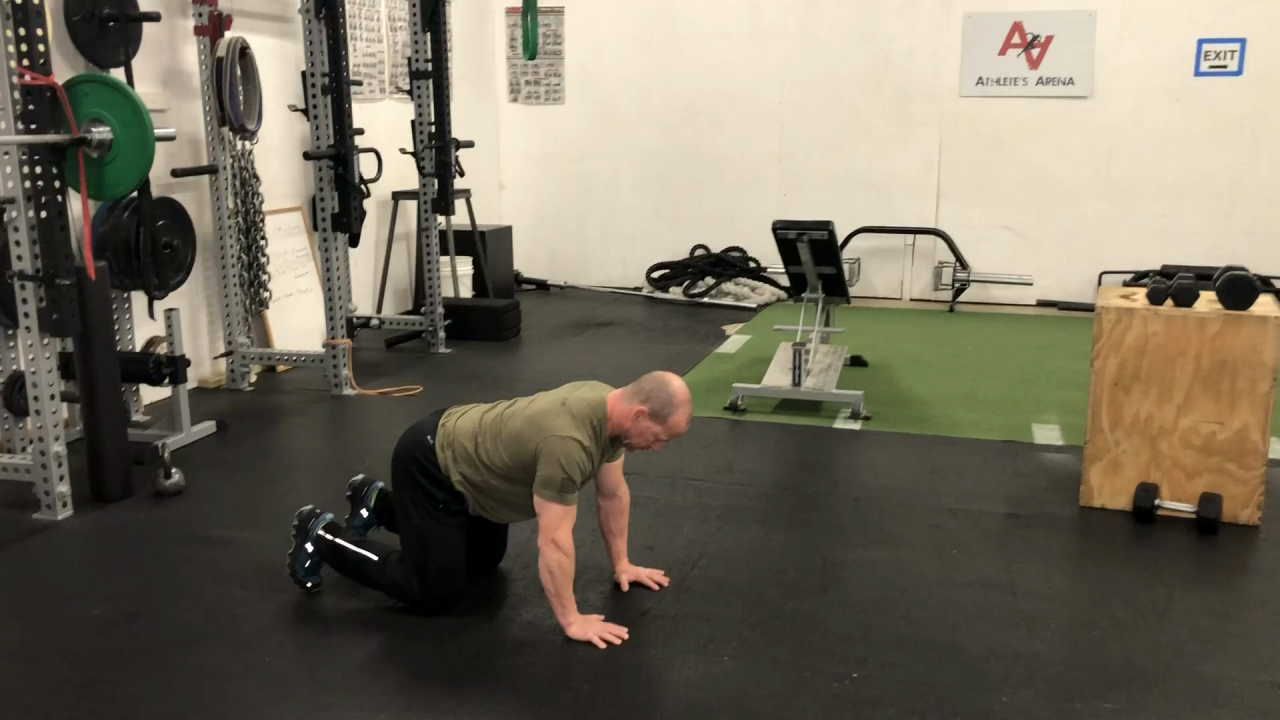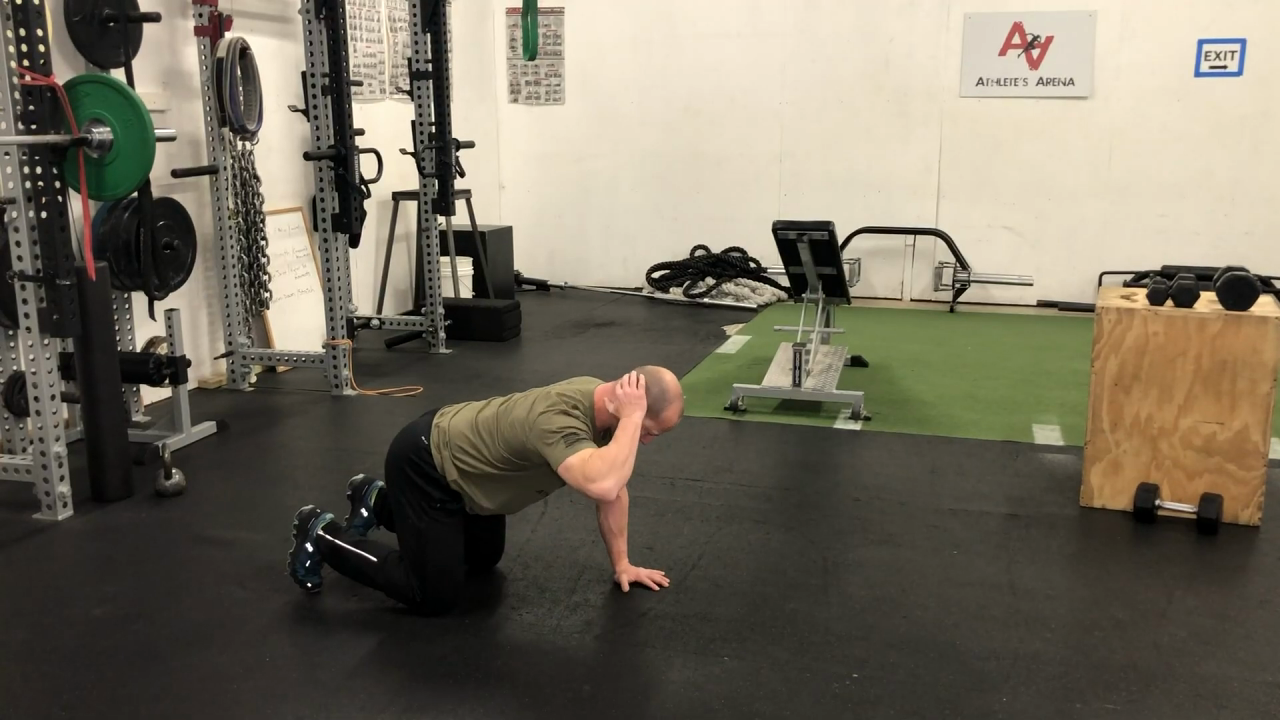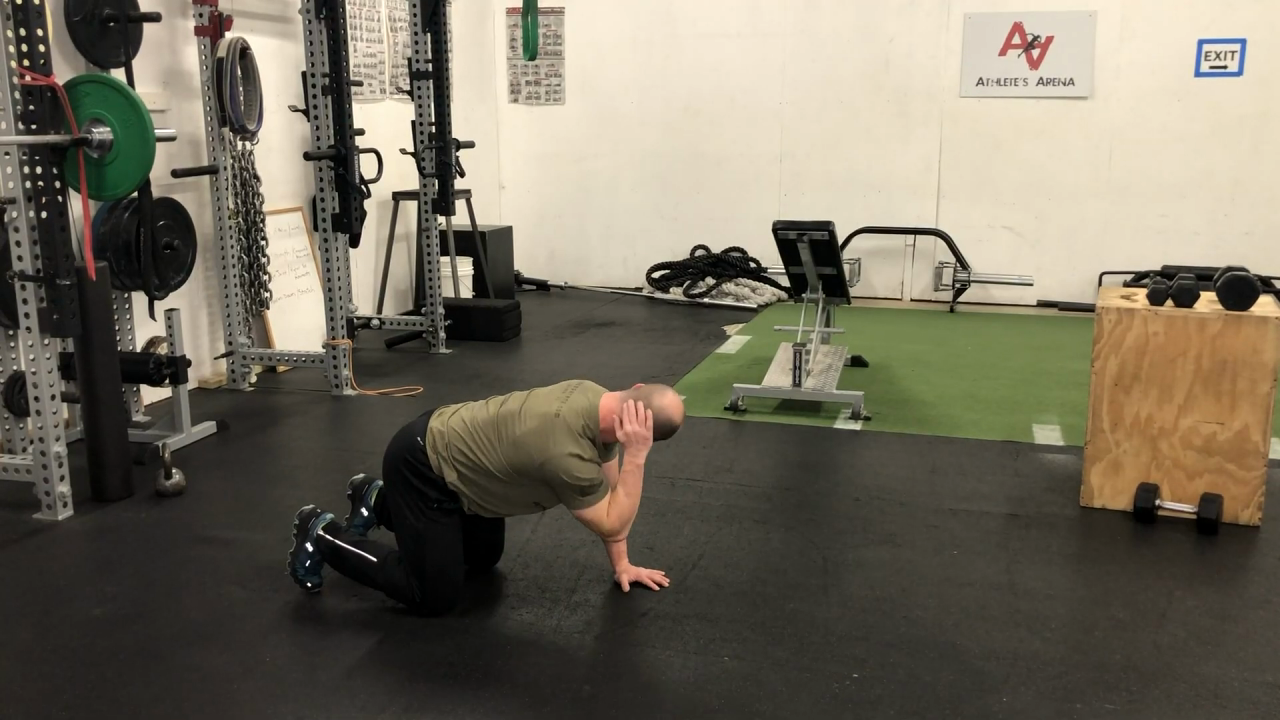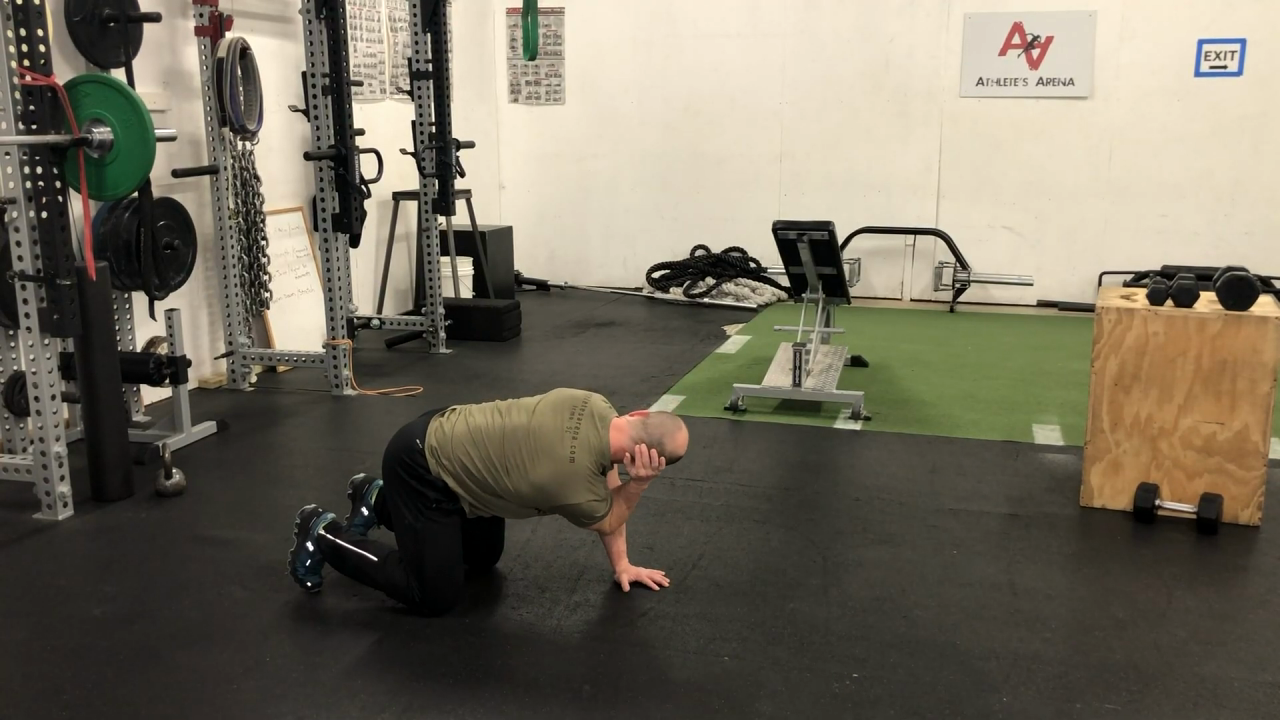
dt=1s
person 1, frame 1
left shoulder: (609, 406)
right shoulder: (568, 440)
left elbow: (612, 494)
right elbow: (554, 541)
left wrist: (622, 563)
right wrist: (571, 620)
left hip: (465, 454)
right hip: (430, 463)
left knee: (484, 562)
right knee: (435, 595)
left ankle: (378, 501)
right ankle: (324, 538)
person 1, frame 2
left shoulder: (602, 403)
right shoulder: (560, 420)
left elbow: (613, 490)
right elbow: (602, 486)
left wrist: (621, 563)
right wrist: (631, 418)
left hip: (459, 451)
right hip: (424, 461)
left knee: (483, 558)
right knee: (434, 595)
left ankle: (379, 501)
right ankle: (323, 538)
person 1, frame 3
left shoulder: (599, 401)
right shoulder: (566, 449)
left elbow: (610, 489)
right elbow: (614, 527)
left wrist: (622, 564)
right wrist: (636, 454)
left hip: (452, 446)
right hip: (422, 464)
left knee: (484, 558)
right knee: (435, 596)
left ankle: (379, 501)
right ankle: (324, 537)
person 1, frame 4
left shoulder: (598, 409)
right shoulder: (576, 484)
left elbow: (609, 494)
right elbow: (609, 519)
left wrist: (621, 563)
right wrist: (639, 484)
left hip: (445, 435)
right hip: (420, 466)
left knee: (484, 557)
right knee: (435, 596)
left ankle: (378, 499)
right ankle: (324, 537)
